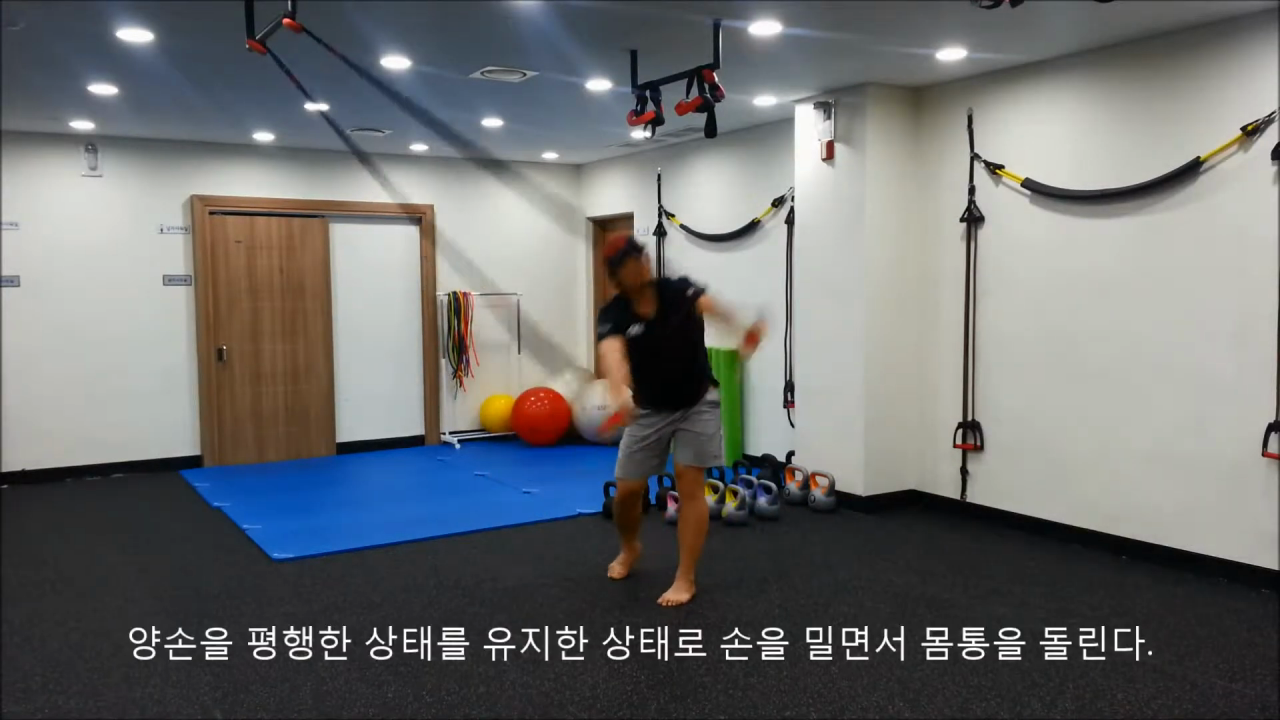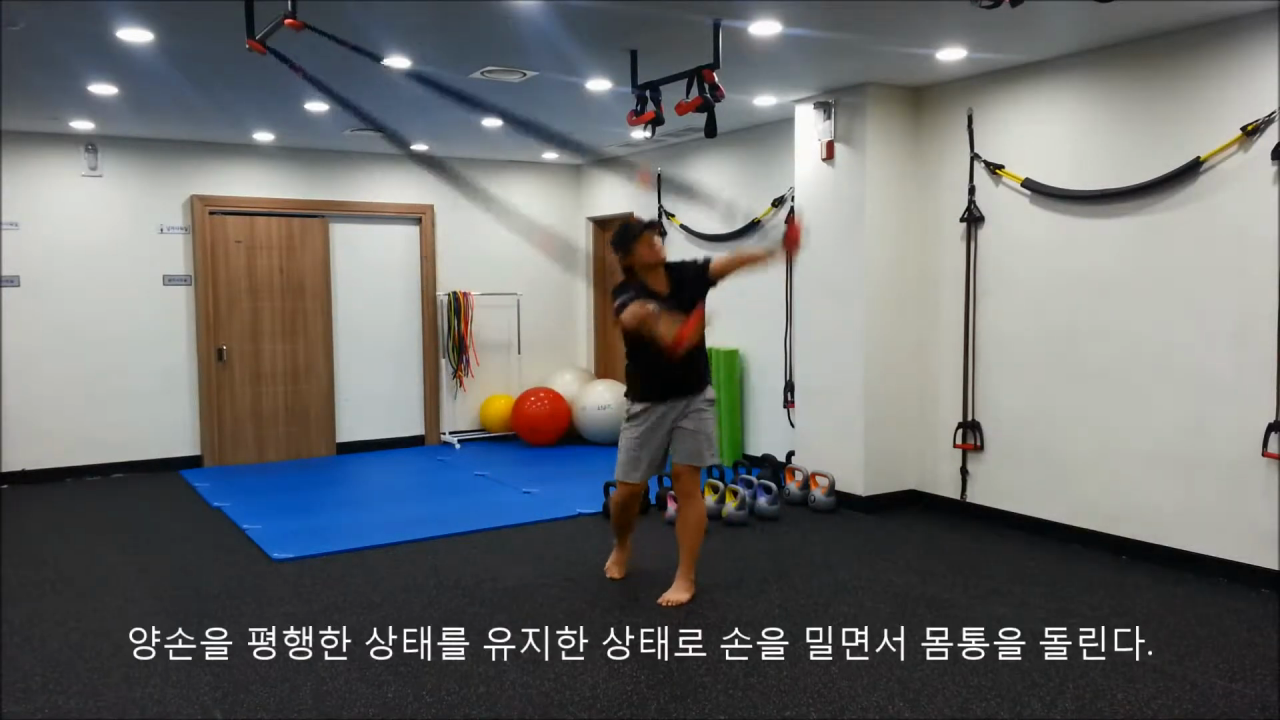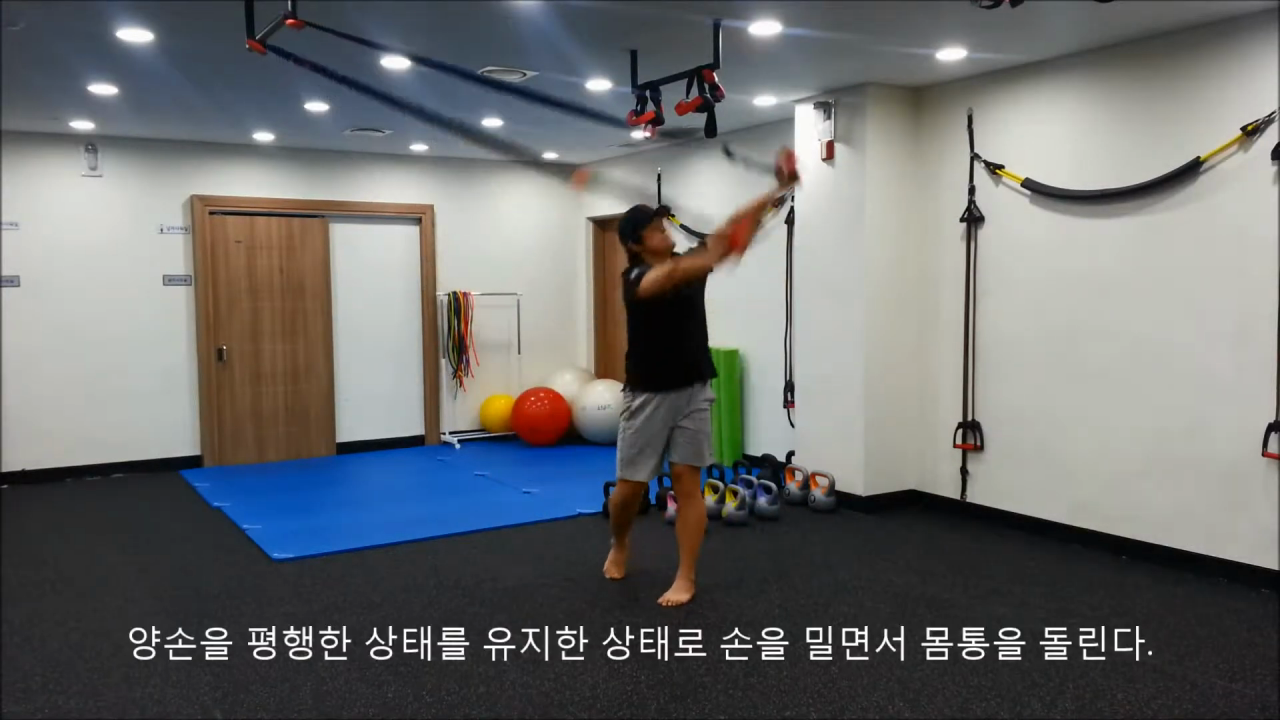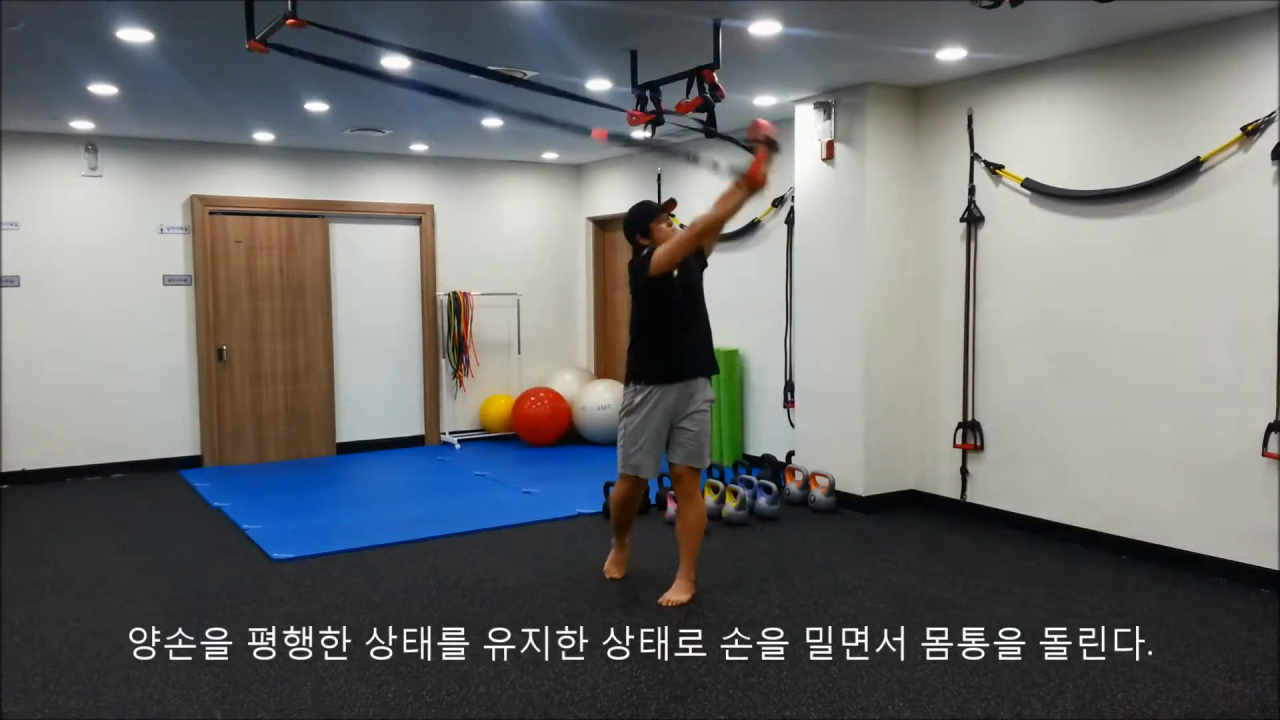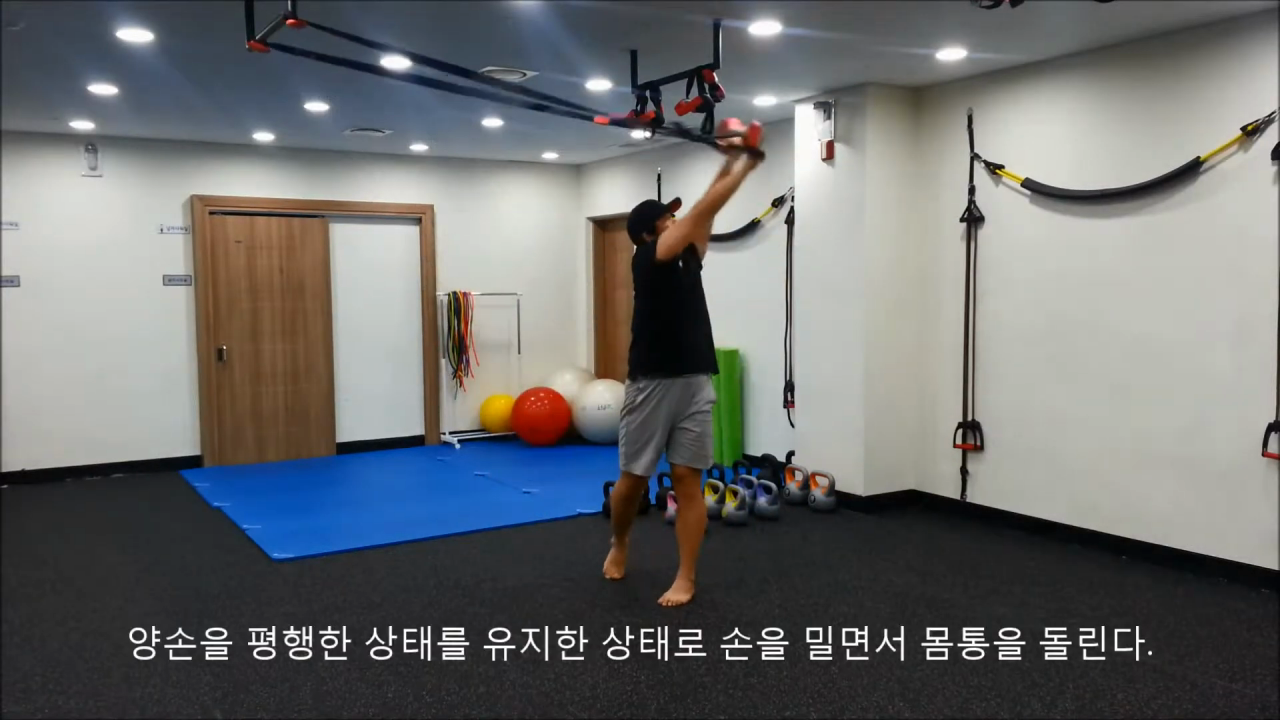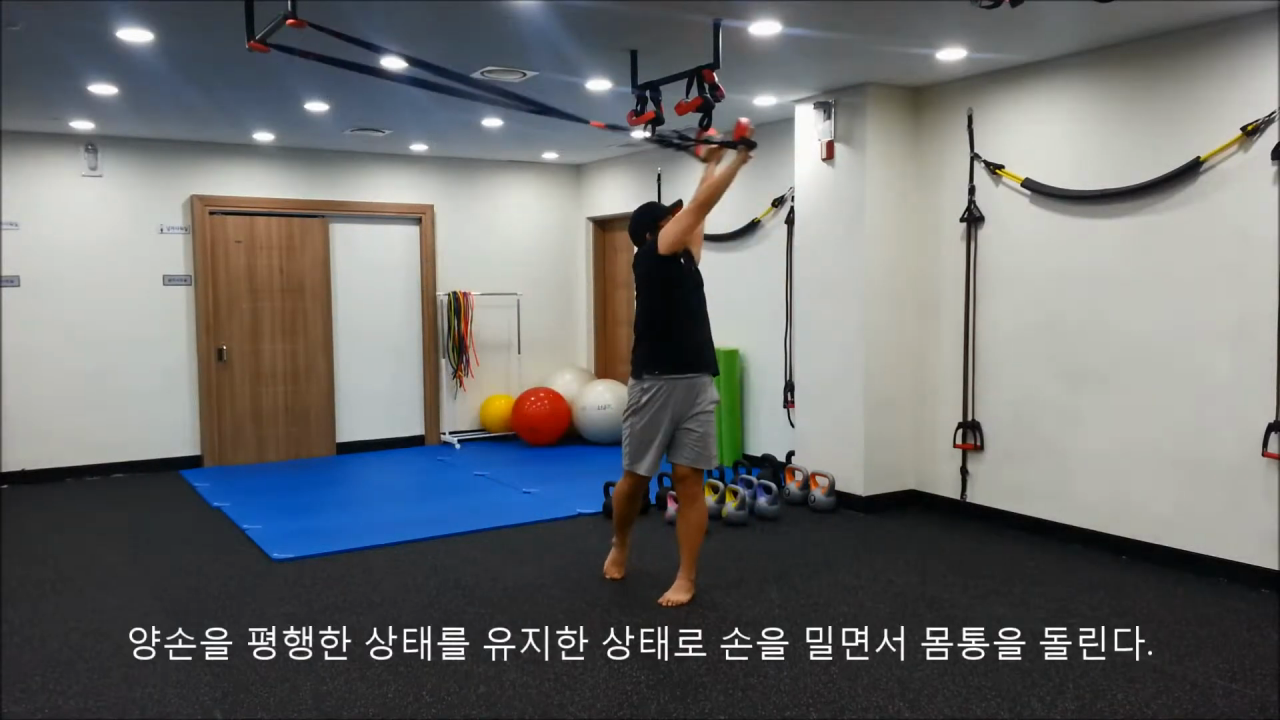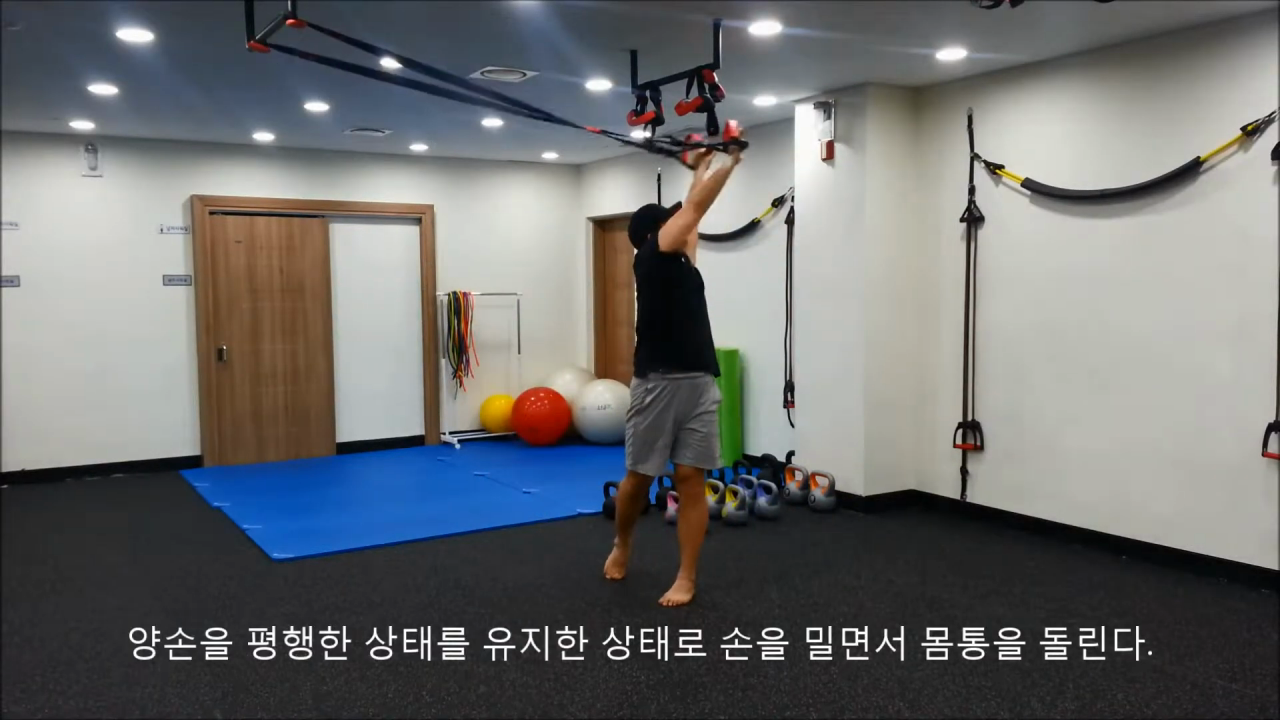
dt=0.1s
person 1, frame 1
left shoulder: (679, 291)
right shoulder: (614, 314)
left elbow: (712, 307)
right elbow: (613, 358)
left wrist: (744, 329)
right wrist: (621, 399)
left hip: (697, 402)
right hip: (649, 409)
left knee: (690, 485)
right knee: (627, 489)
left ankle: (685, 579)
right ankle: (629, 547)
person 1, frame 2
left shoulder: (689, 274)
right shoulder: (627, 295)
left elbow: (731, 262)
right elbow: (640, 317)
left wrist: (772, 250)
right wrist: (664, 326)
left hip: (694, 398)
right hip: (648, 403)
left knee: (686, 483)
right knee: (628, 488)
left ankle: (686, 578)
right ankle: (620, 548)
person 1, frame 3
left shoulder: (689, 259)
right shoulder: (636, 277)
left elbow: (733, 231)
right elbow: (671, 274)
left wrist: (775, 193)
right wrist: (709, 257)
left hip: (693, 391)
right hip: (648, 395)
left knee: (686, 480)
right knee: (630, 485)
left ankle: (686, 578)
right ankle: (619, 545)
person 1, frame 4
left shoulder: (690, 262)
right shoulder: (642, 265)
left elbow: (719, 217)
right elbow: (697, 229)
left wrist: (752, 171)
right wrist: (748, 183)
left hip: (693, 388)
right hip: (647, 390)
left knee: (687, 480)
right knee: (632, 480)
left ankle: (686, 578)
right ankle: (619, 546)
person 1, frame 5
left shoulder: (688, 259)
right shoulder: (647, 260)
left elbow: (706, 214)
right elbow: (699, 212)
left wrist: (737, 161)
right wrist: (743, 164)
left hip: (695, 385)
right hip: (651, 385)
left knee: (687, 480)
right knee: (633, 477)
left ankle: (686, 578)
right ankle: (618, 546)
person 1, frame 6
left shoulder: (685, 260)
right shoulder: (649, 259)
left elbow: (699, 211)
right elbow: (697, 207)
left wrist: (714, 162)
right wrist: (735, 159)
left hip: (697, 386)
right hip: (655, 385)
left knee: (689, 480)
right knee: (635, 477)
left ankle: (686, 578)
right ankle: (619, 547)
person 1, frame 7
left shoulder: (681, 261)
right shoulder: (650, 259)
left elbow: (693, 213)
right elbow: (693, 208)
left wrist: (701, 167)
right wrist: (730, 161)
left hip: (700, 385)
right hip: (656, 384)
left knee: (690, 480)
right knee: (639, 476)
left ankle: (686, 578)
right ankle: (620, 547)
